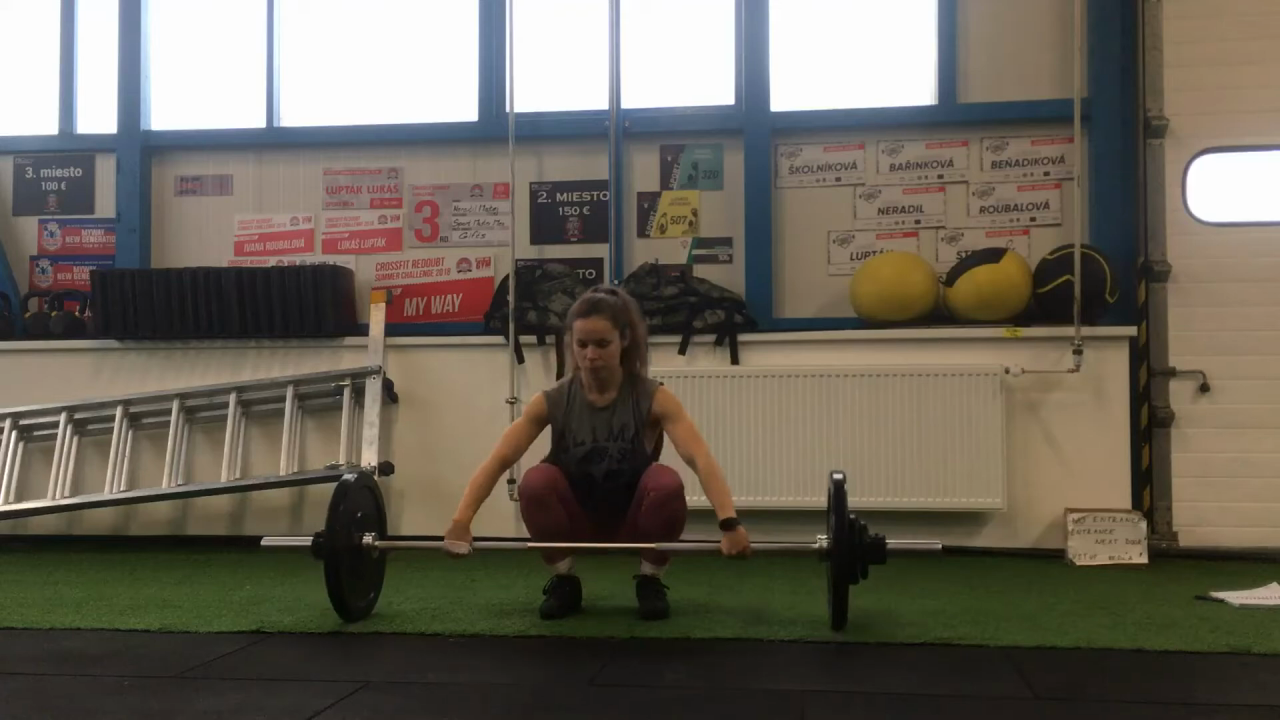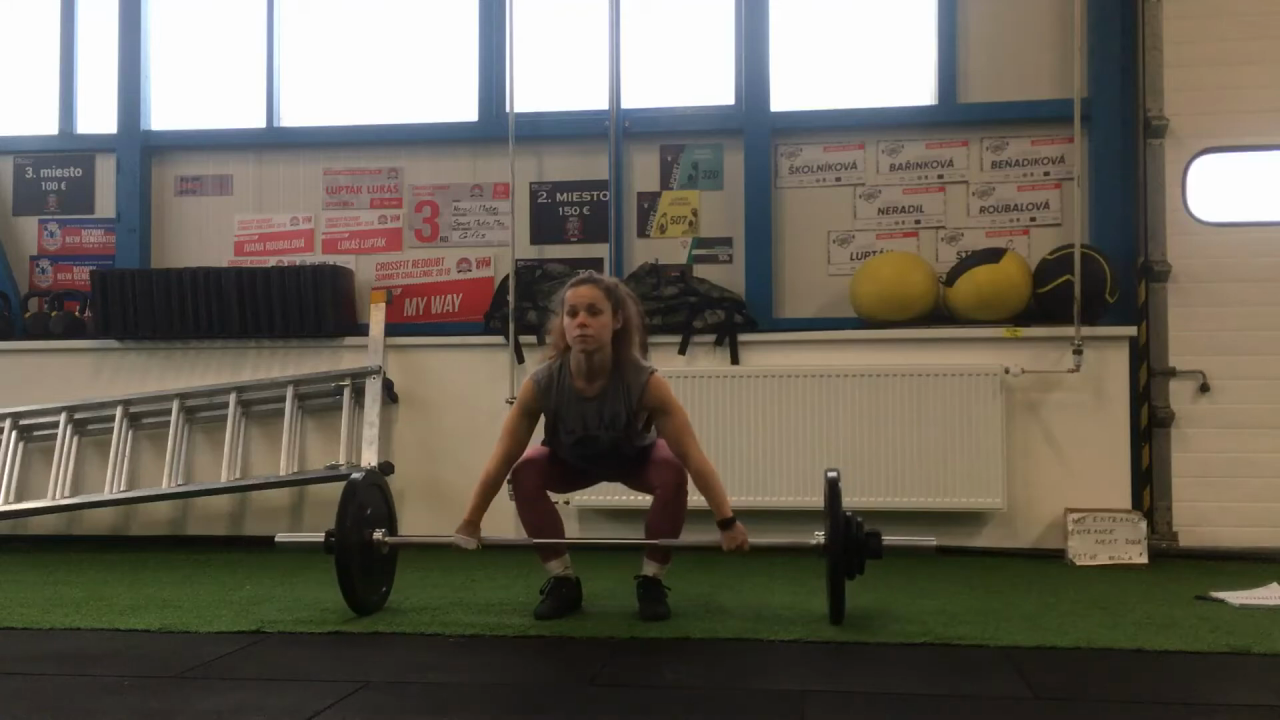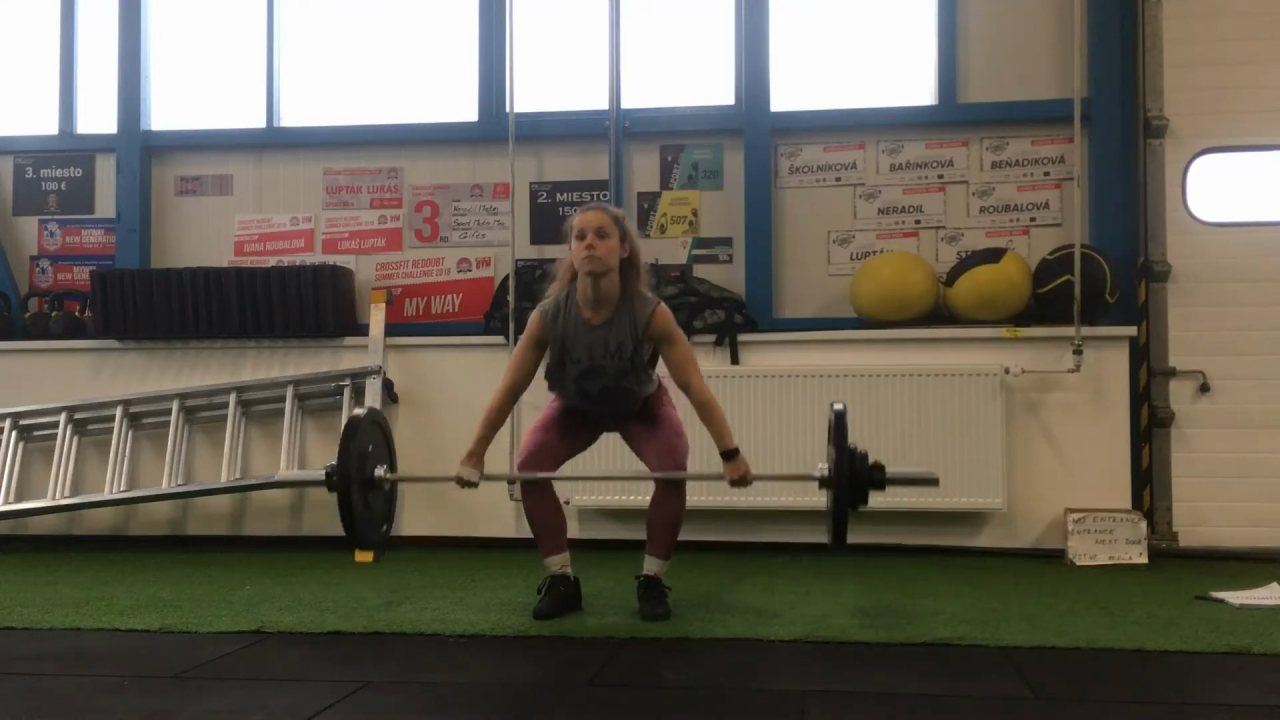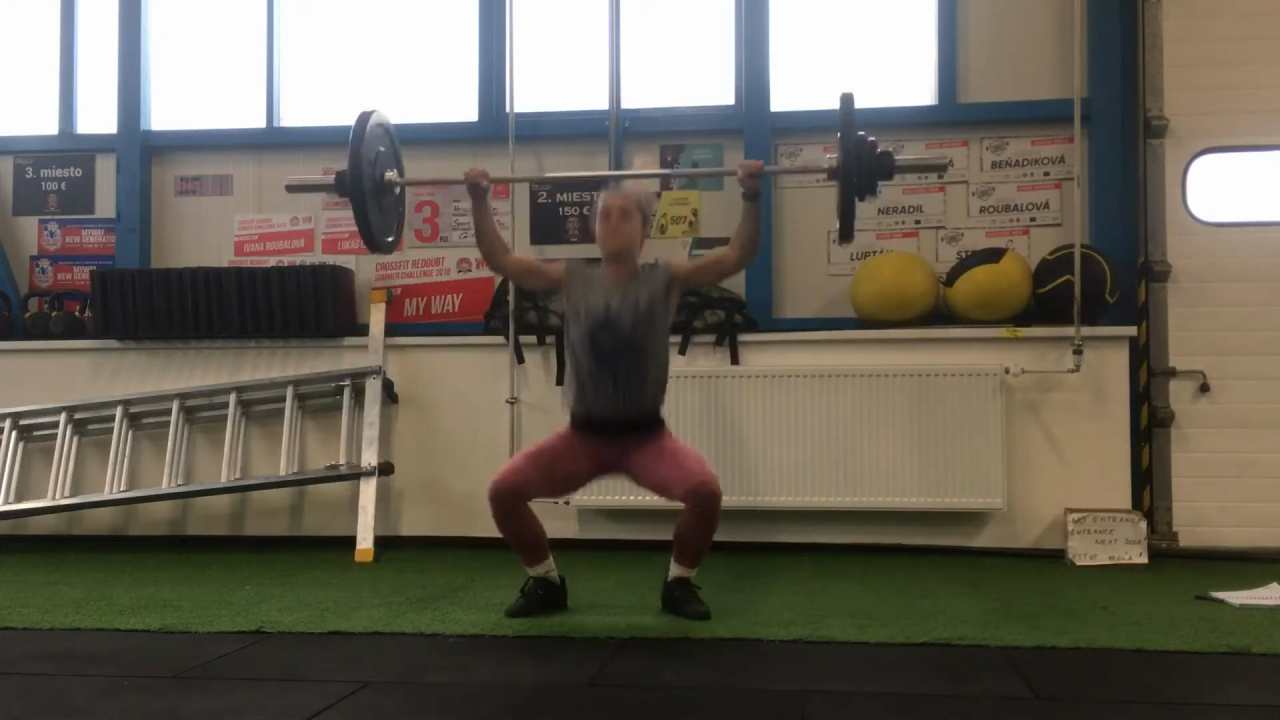
dt=0.7s
person 1, frame 1
left shoulder: (653, 397)
right shoulder: (551, 401)
left elbow: (699, 458)
right elbow: (500, 460)
left wrist: (729, 523)
right wrist: (461, 522)
left hip: (632, 516)
right hip: (579, 518)
left knee: (667, 484)
right knee: (535, 482)
left ankle: (650, 581)
right ankle: (564, 581)
person 1, frame 2
left shoulder: (645, 382)
right shoulder: (541, 384)
left elbow: (691, 456)
right elbow: (502, 460)
left wrist: (727, 522)
right wrist: (470, 522)
left hip: (635, 457)
right hip: (573, 461)
left knee: (672, 475)
right knee: (524, 474)
left ankle: (651, 581)
right ankle: (562, 581)
person 1, frame 3
left shoulder: (649, 312)
right shoulder: (549, 314)
left elbow: (694, 385)
right elbow: (511, 387)
left wrist: (730, 454)
right wrist: (476, 453)
left hip: (641, 405)
right hip: (577, 405)
left knee: (672, 469)
right knee: (530, 466)
left ankle: (652, 581)
right ankle: (561, 580)
person 1, frame 4
left shoulder: (665, 280)
right shoulder: (573, 279)
left elbow: (739, 255)
right elbow: (502, 261)
left wrist: (751, 194)
right wrist: (479, 200)
left hip: (644, 436)
right hip: (585, 436)
left knee: (704, 490)
right knee: (504, 490)
left ankle: (679, 583)
right ankle: (545, 582)
